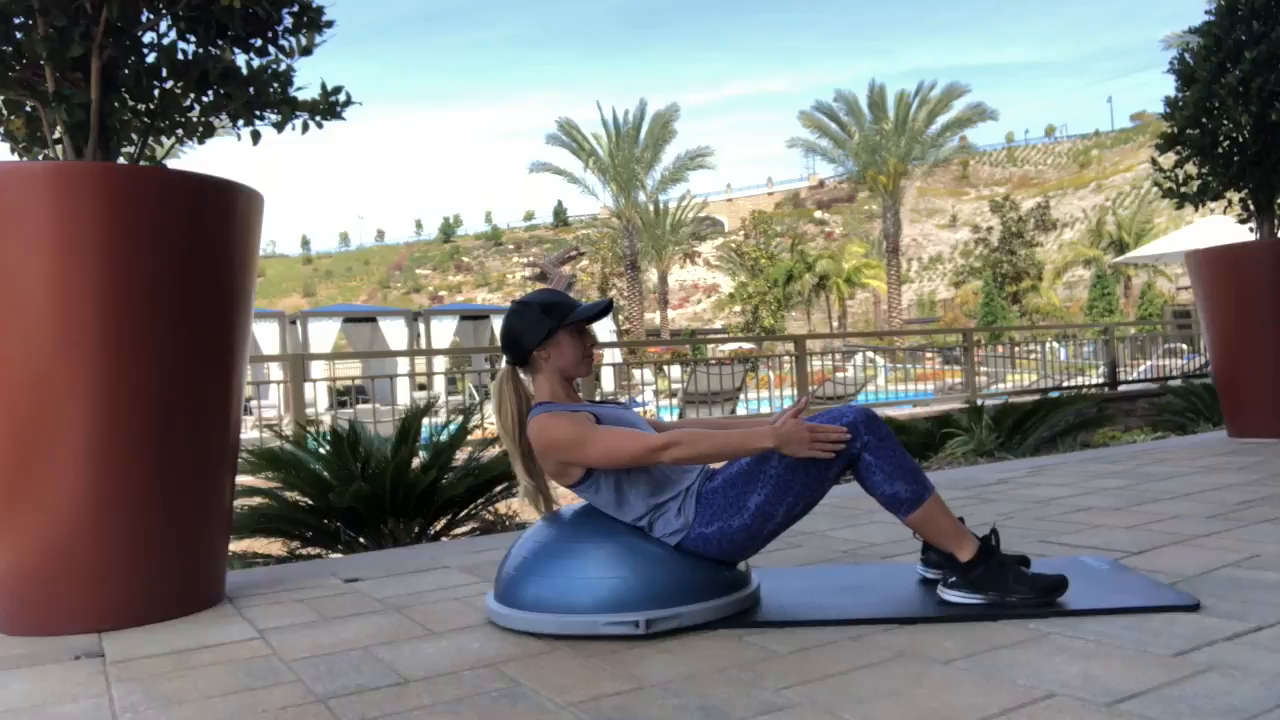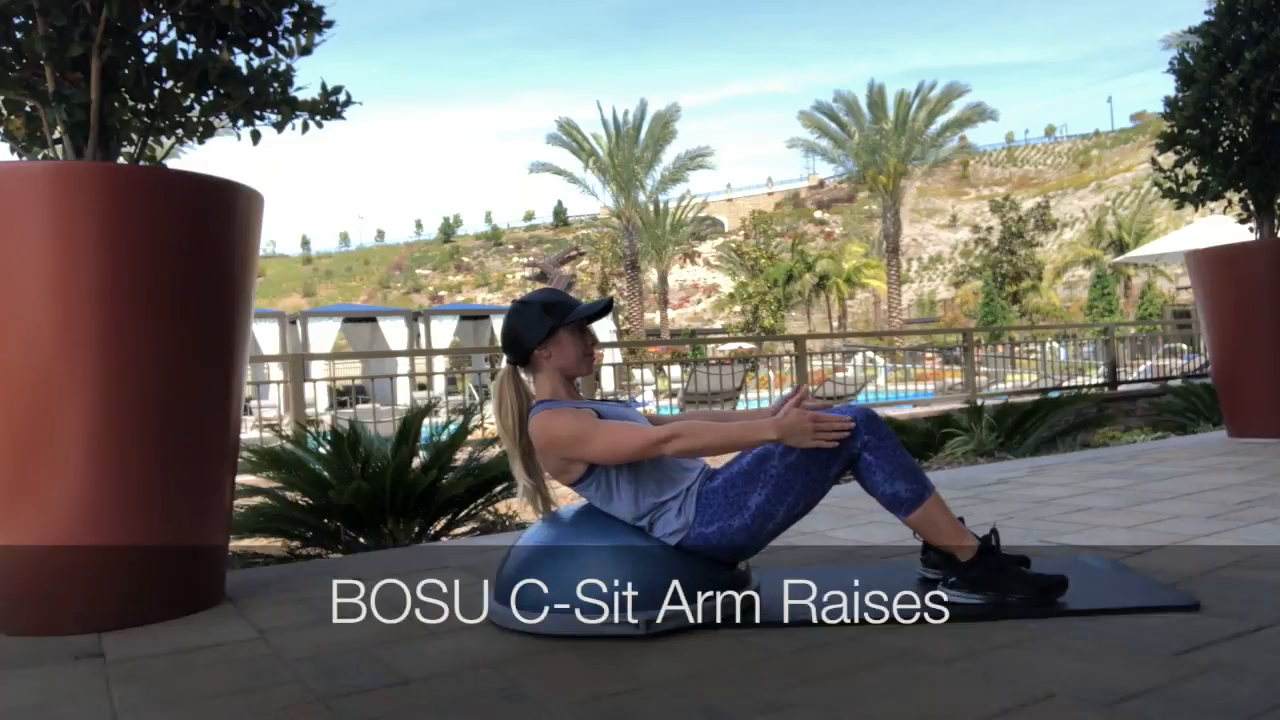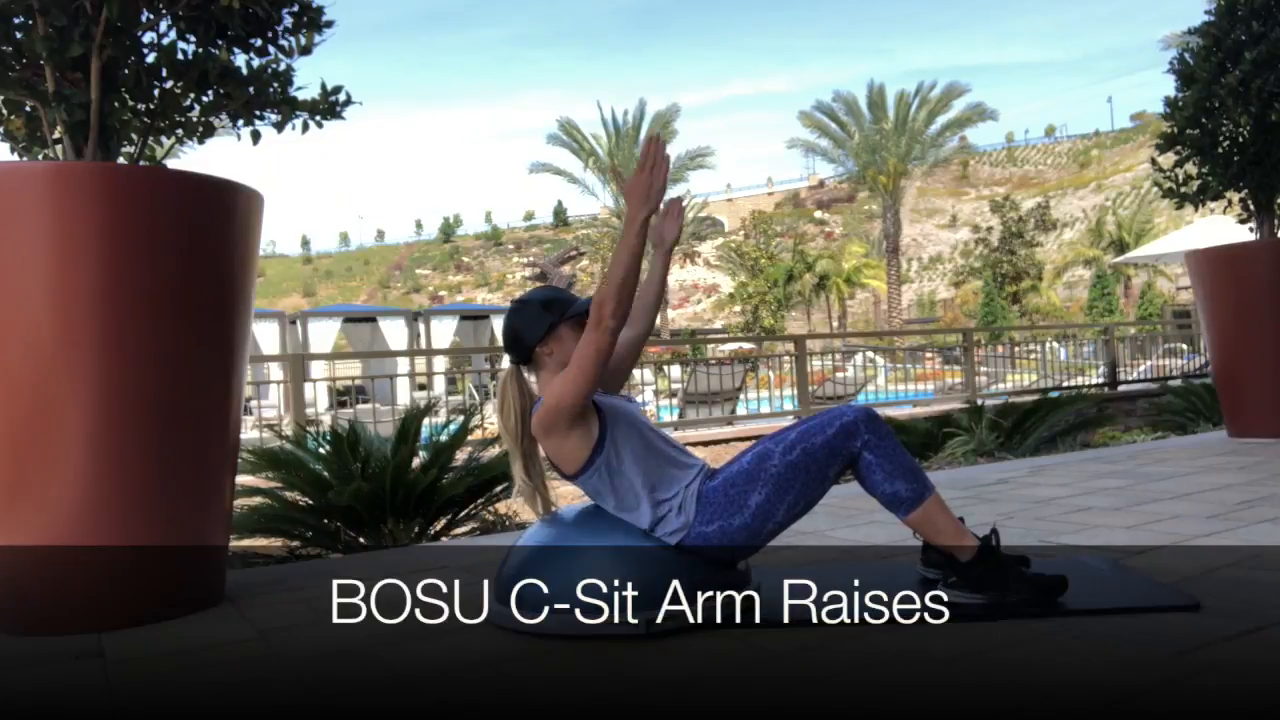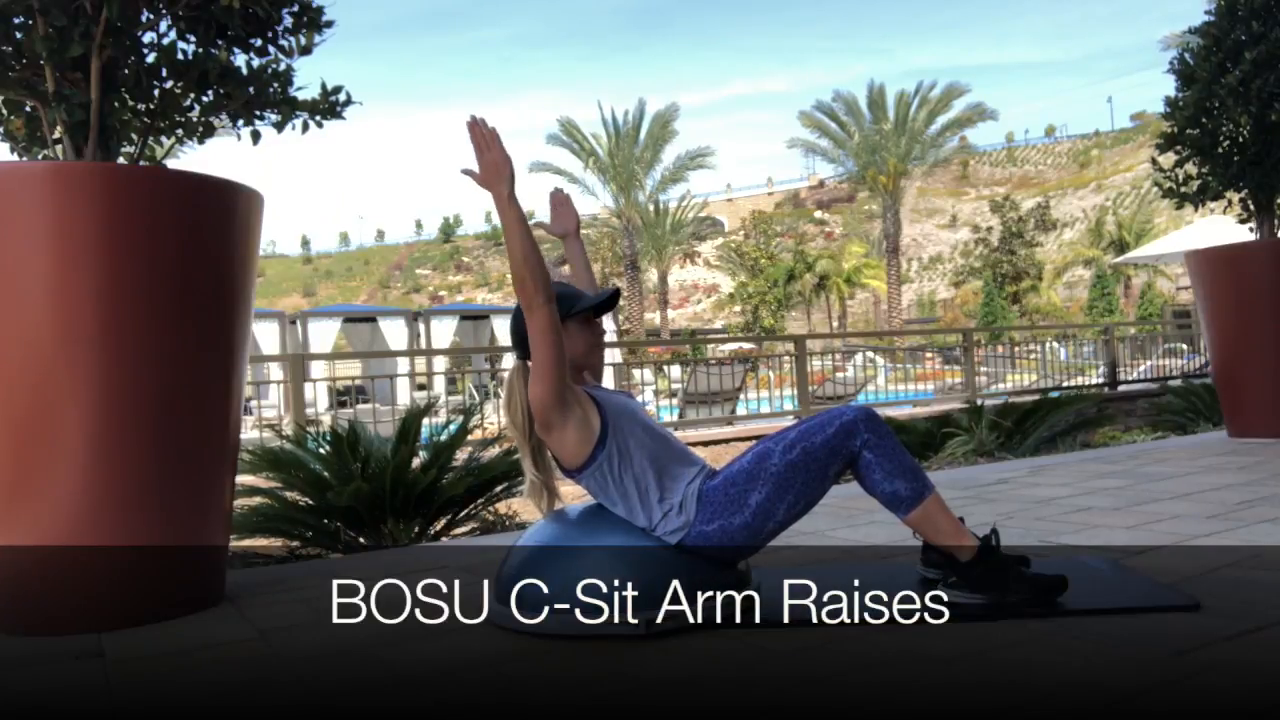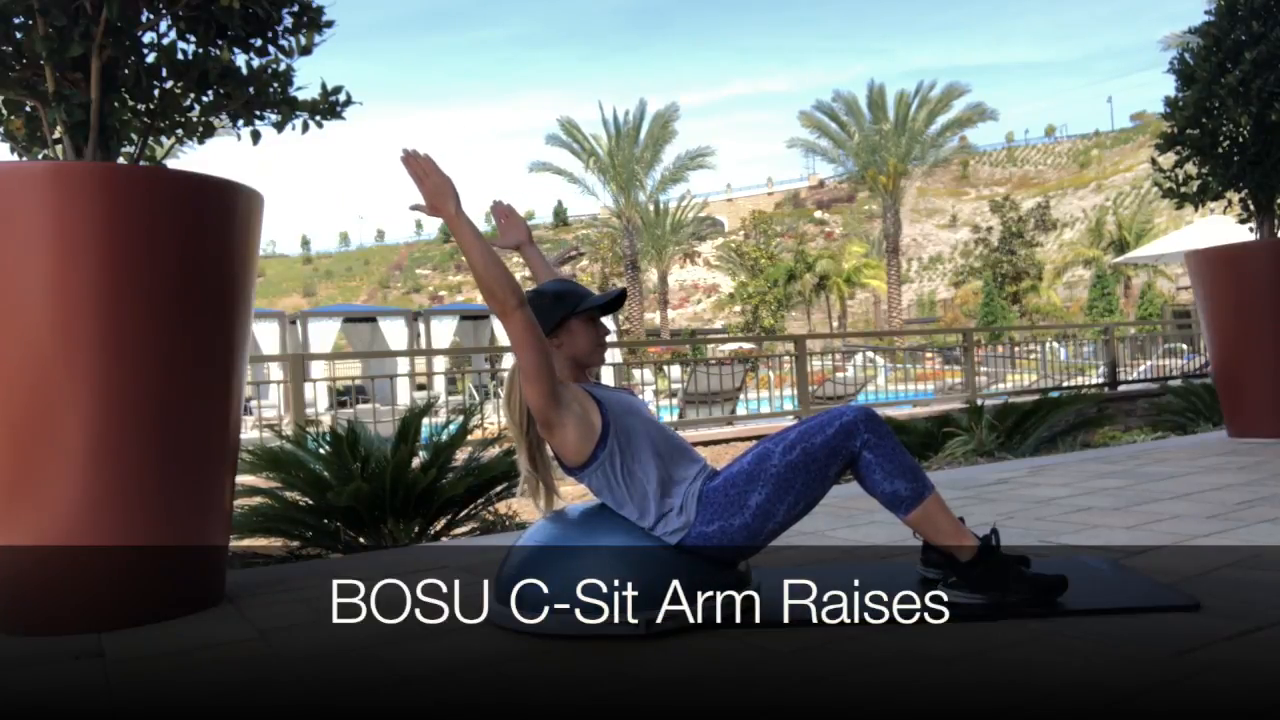
dt=0.4s
person 1, frame 1
left shoulder: (581, 411)
right shoulder: (548, 428)
left elbow: (675, 426)
right elbow: (662, 448)
left wrist: (765, 423)
right wrist: (770, 439)
left hip: (708, 503)
right hip: (701, 523)
left knee: (853, 424)
right knee: (855, 428)
left ankle: (950, 550)
right ankle: (973, 563)
person 1, frame 2
left shoulder: (584, 412)
right shoulder: (551, 426)
left elbow: (685, 429)
right elbow: (664, 438)
left wrist: (768, 415)
right wrist: (781, 425)
left hip: (709, 498)
right hip: (702, 523)
left knee: (854, 426)
right knee: (856, 430)
left ankle: (952, 552)
right ankle: (974, 564)
person 1, frame 3
left shoulder: (589, 396)
right shoulder: (555, 414)
left elbow: (638, 326)
right elbow: (605, 320)
left wrist: (661, 248)
right wrist: (636, 211)
left hip: (707, 506)
right hip: (700, 524)
left knee: (853, 427)
right knee: (856, 427)
left ankle: (954, 550)
right ankle: (973, 562)
person 1, frame 4
left shoulder: (584, 396)
right shoulder: (553, 409)
left elbow: (579, 309)
right elbow: (537, 303)
left wrist: (571, 238)
right wrist: (505, 192)
left hip: (711, 509)
right hip: (704, 523)
left knee: (854, 427)
right knee: (857, 427)
left ankle: (955, 551)
right ankle: (972, 563)
person 1, frame 5
left shoulder: (581, 393)
right shoulder: (554, 407)
left elbow: (559, 306)
right elbow: (513, 309)
left wrist: (526, 246)
right wrist: (453, 213)
left hip: (710, 506)
right hip: (708, 521)
left knee: (853, 426)
right knee: (858, 427)
left ankle: (953, 551)
right ankle: (973, 563)
